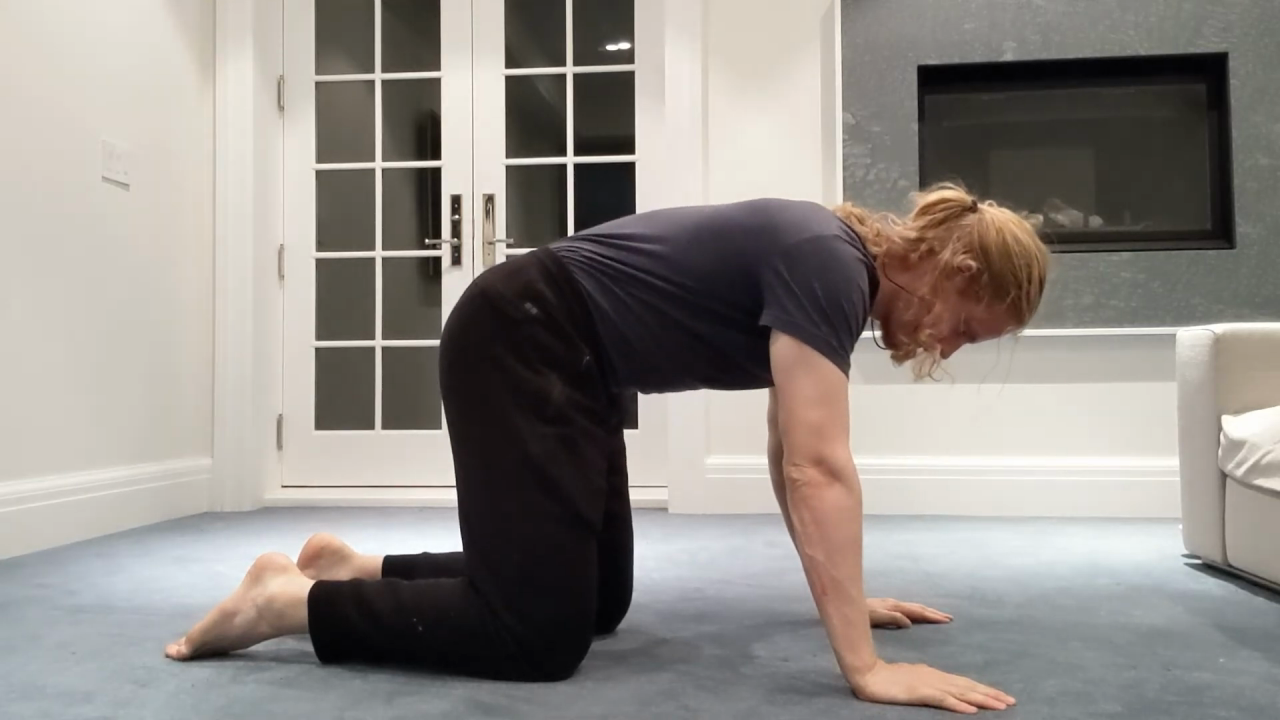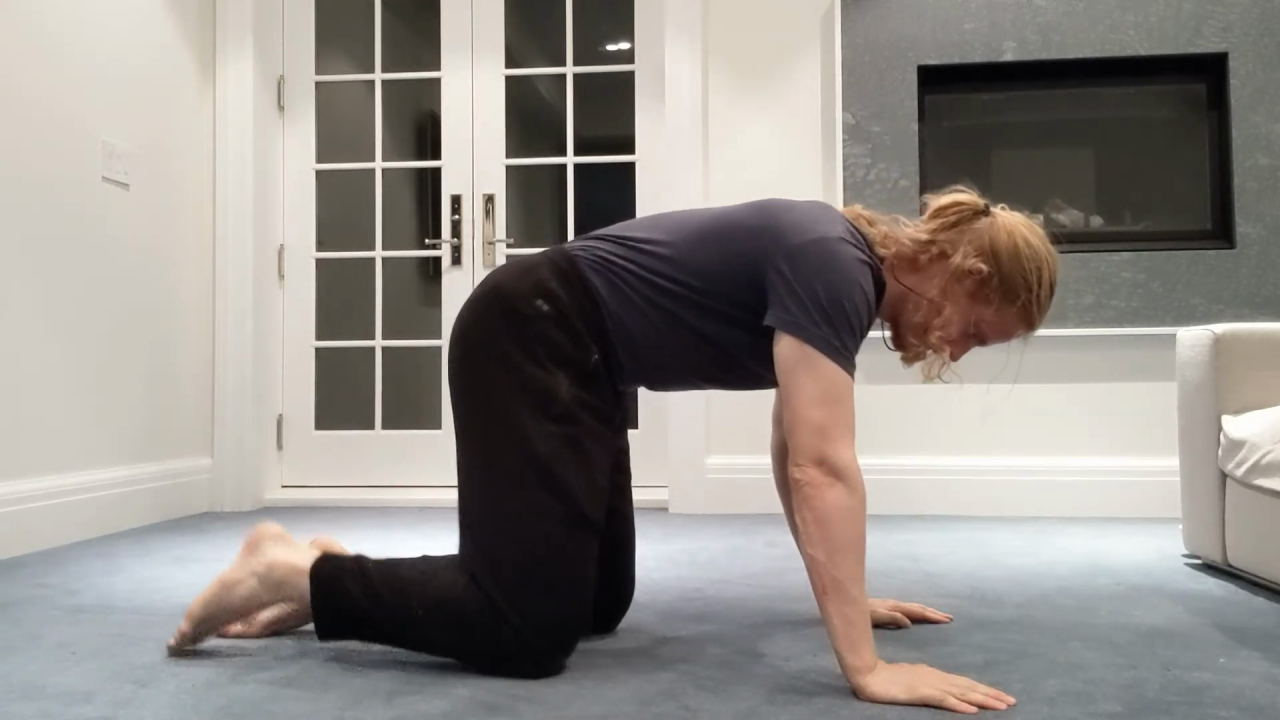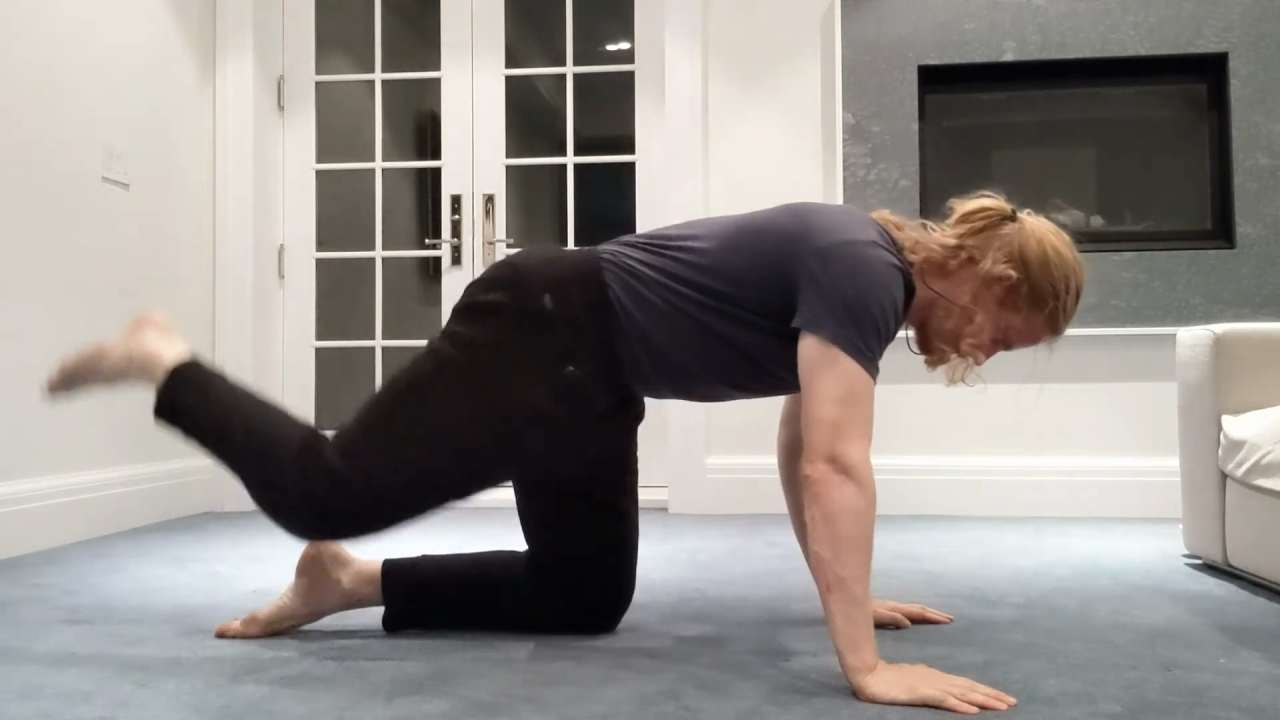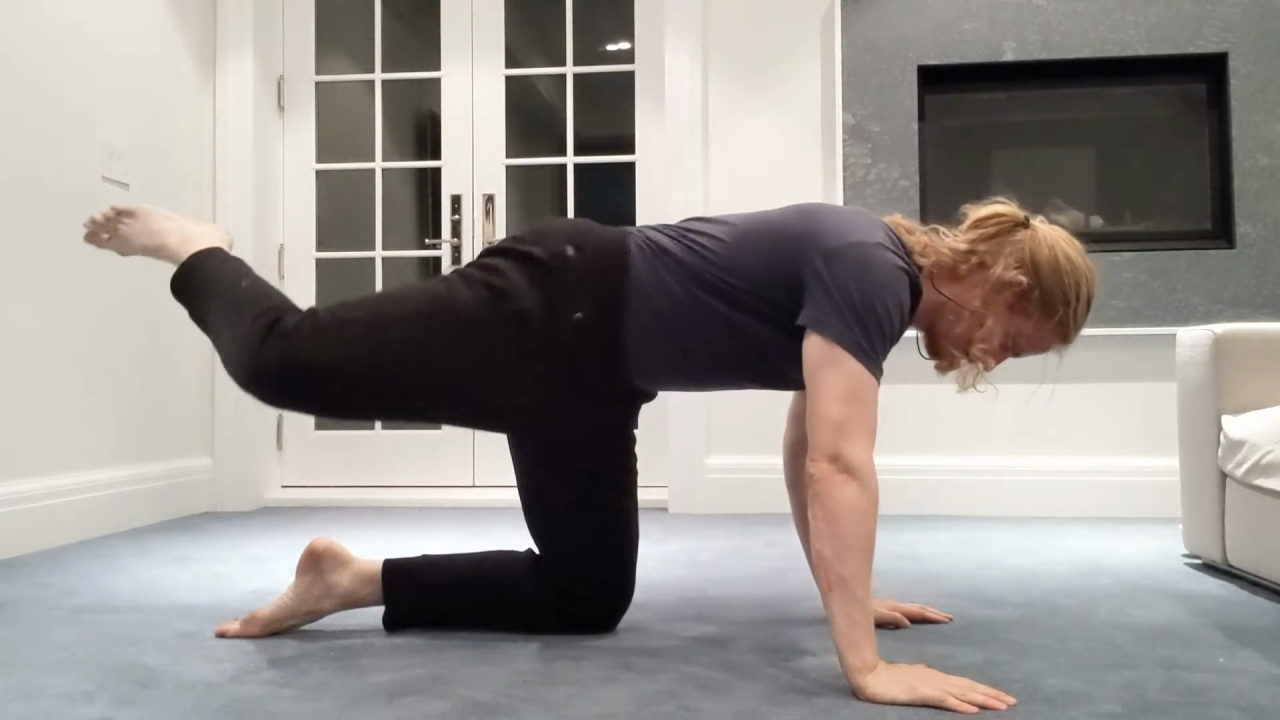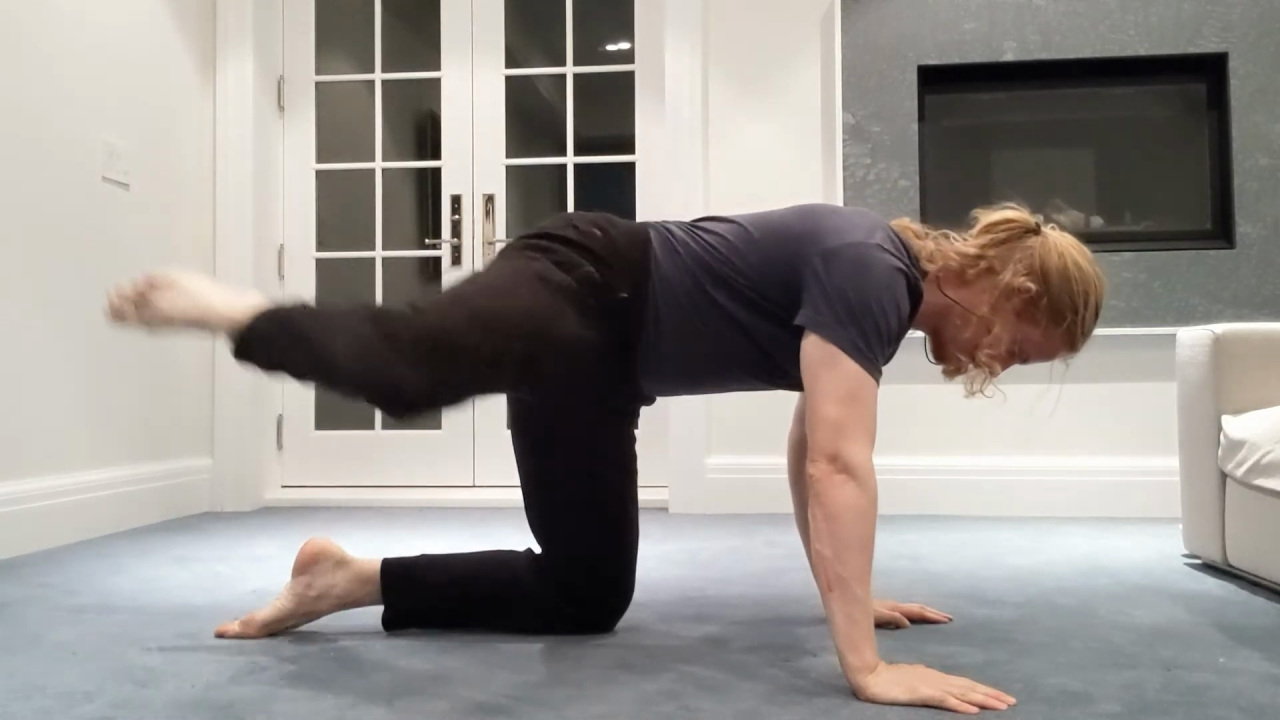
dt=0.5s
person 1, frame 1
left shoulder: (836, 273)
right shoulder: (827, 264)
left elbow: (791, 456)
right elbow: (820, 470)
left wrist: (846, 598)
left hip: (567, 360)
right hip: (518, 343)
left knee: (598, 600)
right knee: (542, 631)
left ankle: (354, 568)
right ankle: (290, 599)
person 1, frame 2
left shoulder: (846, 272)
right shoulder: (831, 266)
left elbow: (793, 454)
right elbow: (823, 469)
left wrist: (844, 593)
left hip: (577, 362)
right hip: (530, 342)
left knee: (595, 601)
right knee: (531, 629)
left ankle: (350, 568)
right ankle: (296, 573)
person 1, frame 3
left shoulder: (861, 275)
right shoulder: (861, 271)
left elbow: (799, 451)
right elbow: (835, 468)
left wrist: (845, 595)
left hip: (585, 382)
right hip: (542, 338)
left knee: (586, 599)
right knee: (321, 488)
left ankle: (351, 580)
right ankle: (159, 361)
person 1, frame 4
left shoulder: (871, 279)
right shoulder: (868, 271)
left elbow: (805, 451)
right elbow: (840, 467)
left wrist: (848, 594)
left hip: (584, 371)
right hip: (553, 310)
left knee: (587, 597)
right knee: (290, 359)
left ankle: (354, 577)
right ankle: (192, 248)
person 1, frame 5
left shoulder: (887, 294)
right shoulder: (869, 272)
left elbow: (809, 452)
right elbow: (838, 465)
left wrist: (846, 593)
left hip: (603, 367)
right hip: (581, 280)
left knee: (589, 595)
right knee: (421, 362)
left ankle: (353, 576)
right ankle: (228, 310)
